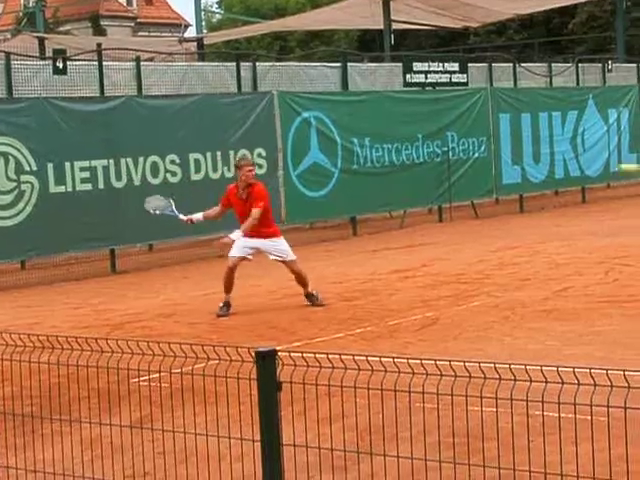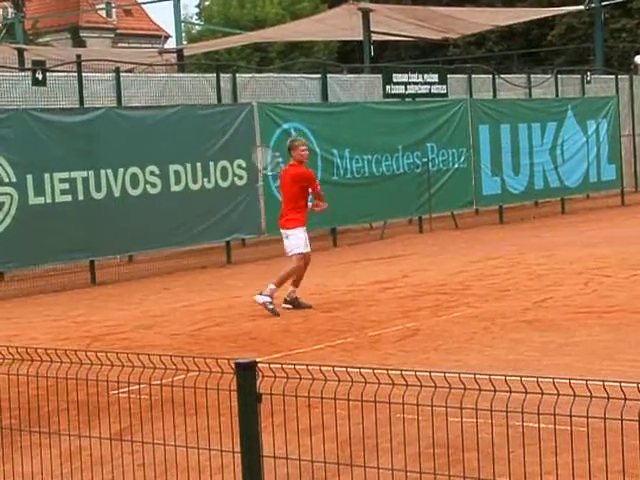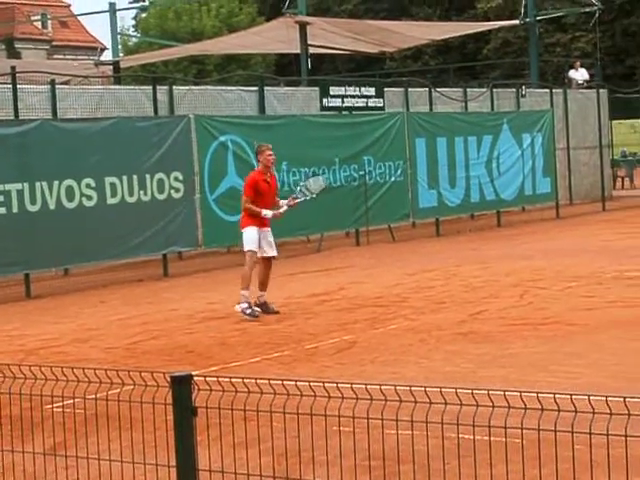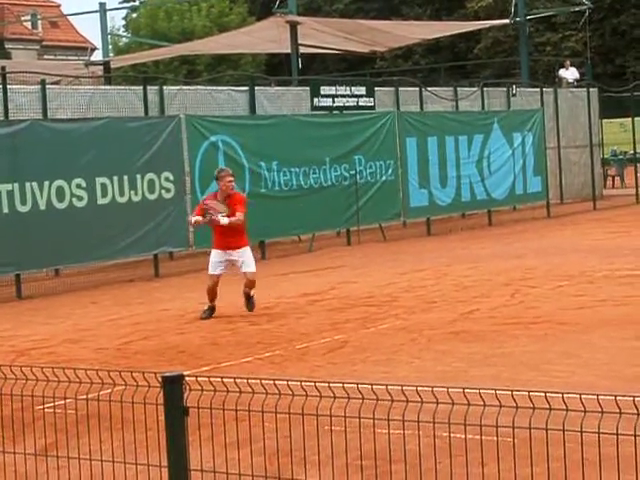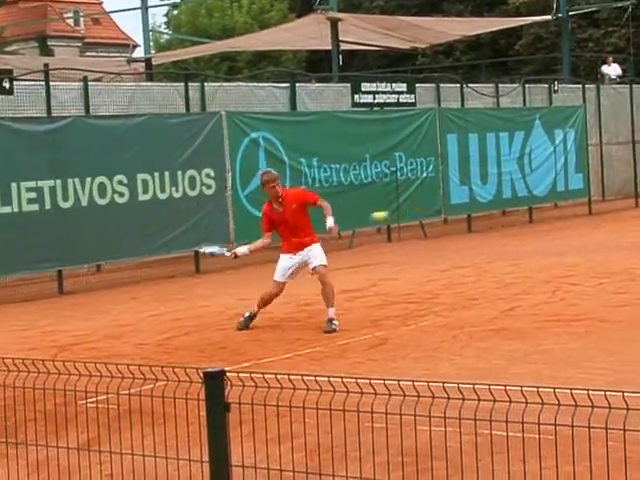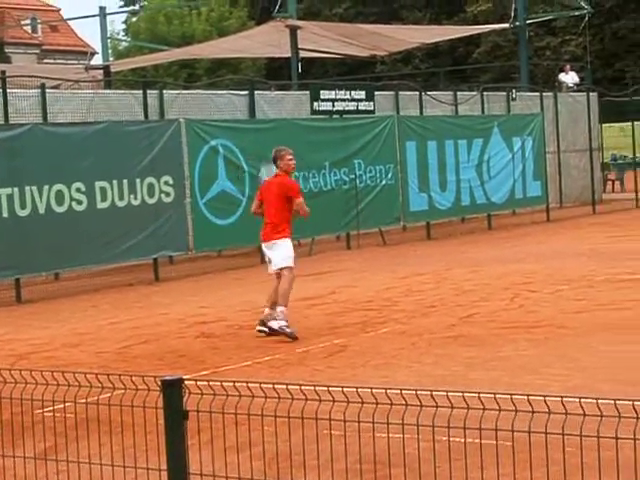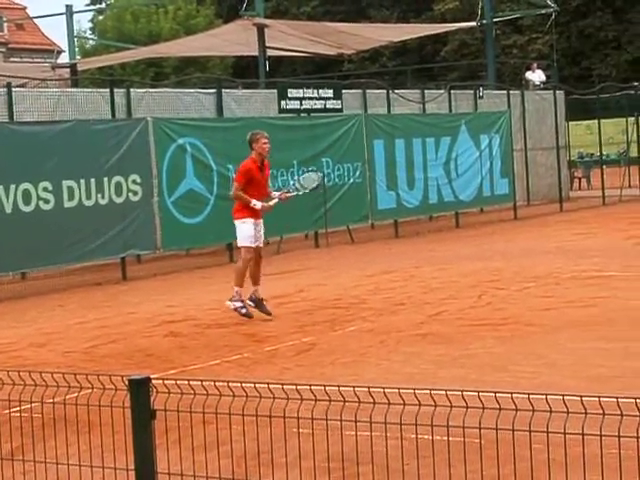
dt=0.7s
person 1, frame 1
left shoulder: (259, 190)
right shoulder: (230, 191)
left elbow: (254, 218)
right elbow: (220, 210)
left wrist: (234, 236)
right wrist: (198, 216)
left hip: (270, 237)
right hip: (247, 237)
left knee: (295, 269)
right knee: (231, 266)
left ankle: (310, 294)
right ankle: (226, 302)
person 1, frame 2
left shoulder: (285, 172)
right shoulder: (305, 173)
right elbow: (319, 196)
left wrist: (311, 206)
left hip: (294, 222)
right hip: (294, 224)
left knee: (306, 259)
right knee: (297, 263)
left ankle: (291, 298)
right ankle: (266, 294)
person 1, frame 3
left shoulder: (272, 177)
right shoulder: (253, 179)
right elbow: (245, 206)
left wrist: (284, 203)
right wrist: (267, 213)
left hip: (265, 226)
right hip: (251, 224)
left knee: (267, 263)
right knee: (251, 259)
left ankle: (261, 301)
right ankle: (244, 301)
person 1, frame 4
left shoulder: (239, 198)
right shoulder: (207, 201)
left elbow: (239, 220)
right elbow: (192, 220)
left wrist: (223, 220)
right wrist: (196, 219)
left hip: (241, 247)
right hip: (219, 249)
left knee: (251, 279)
right knee: (212, 283)
left ankle: (247, 292)
right ankle: (211, 306)
person 1, frame 5
left shoulder: (297, 194)
right shoulder: (268, 210)
left elbow: (325, 205)
right elbow: (267, 240)
left wrist: (329, 221)
right wrist: (245, 250)
left hip: (310, 245)
right hip: (290, 251)
left knee: (323, 276)
right knee: (274, 291)
left ankle: (332, 318)
right ankle: (252, 313)
person 1, frame 6
left shoulder: (266, 184)
right shoulder: (290, 183)
left elbow: (255, 209)
right elbow: (305, 212)
right wrist: (293, 209)
left hip: (267, 238)
right hip: (279, 237)
left knee: (281, 278)
right knee: (287, 274)
left ankle: (266, 320)
right ankle: (280, 319)
person 1, frame 7
left shoulder: (265, 165)
right shoulder: (247, 167)
right elbow: (235, 193)
left wrist: (277, 195)
right wrist: (256, 204)
left hip: (257, 216)
right hip: (244, 215)
left knee: (258, 255)
right knee: (247, 255)
left ankle: (255, 297)
right ankle: (237, 298)
